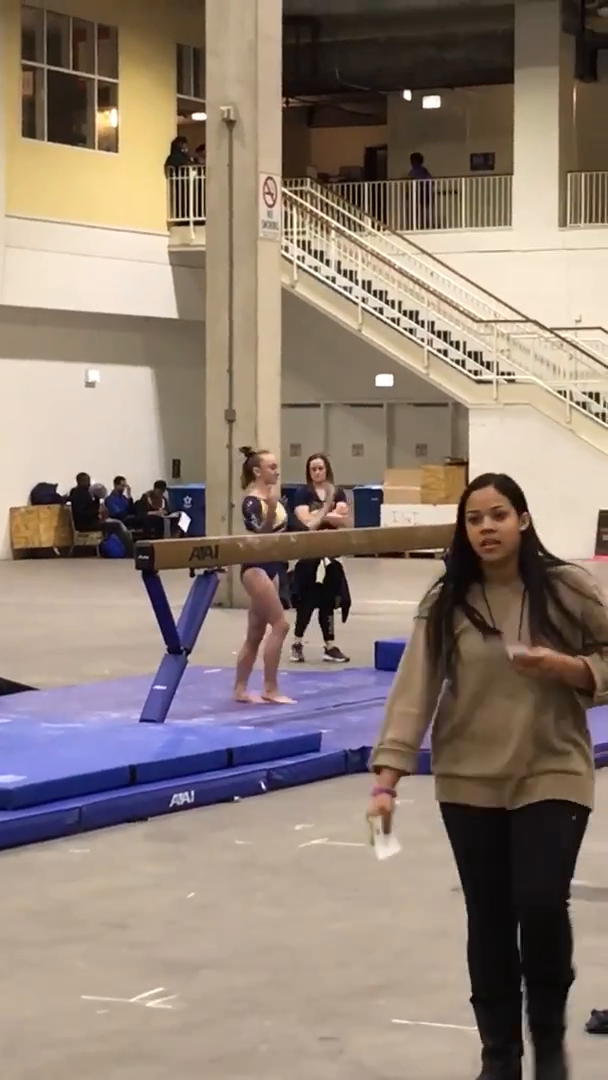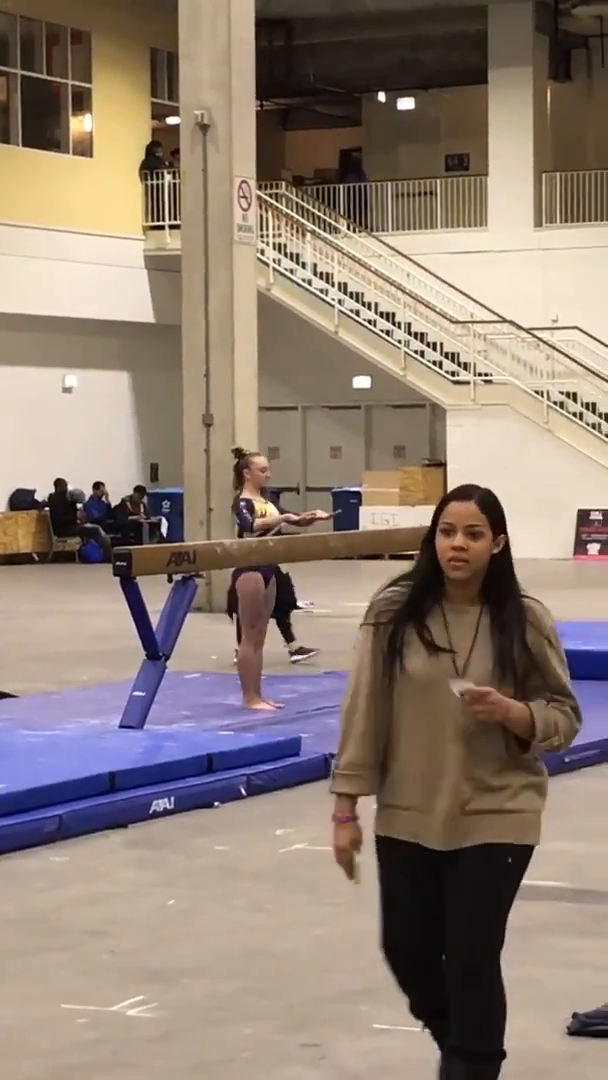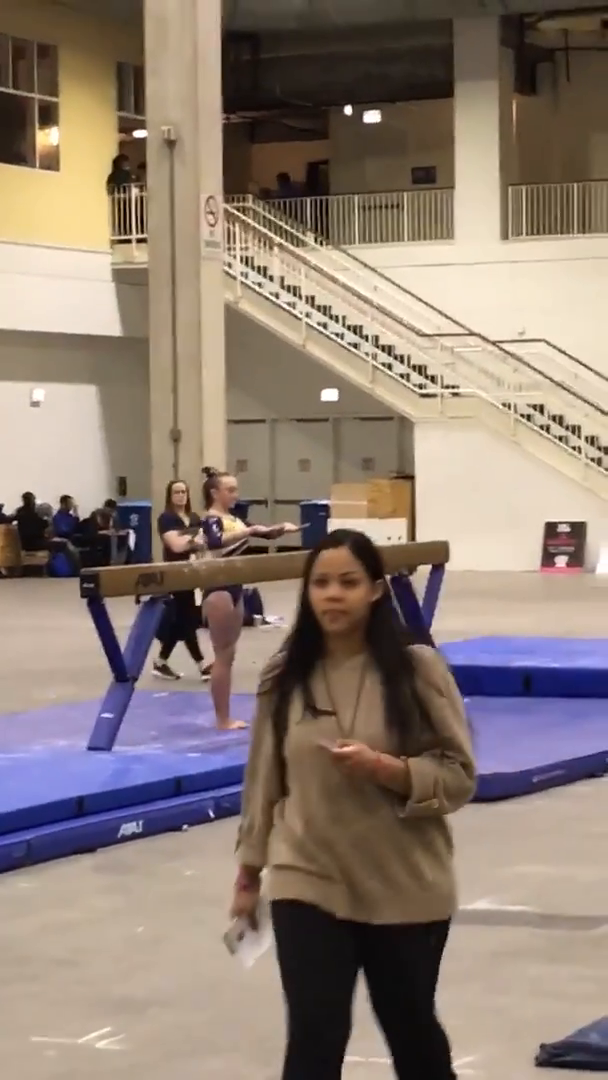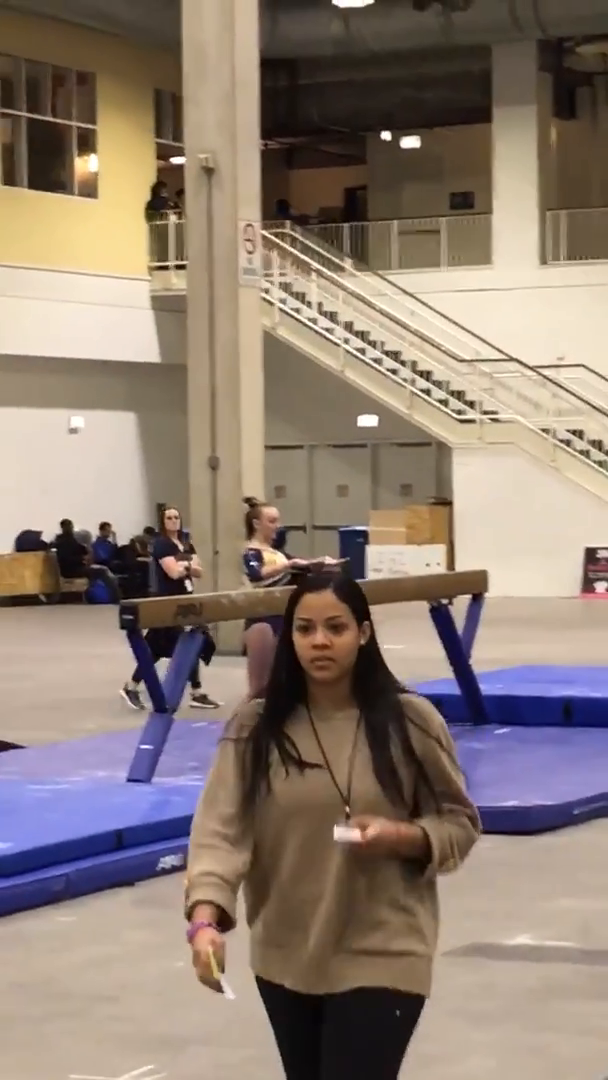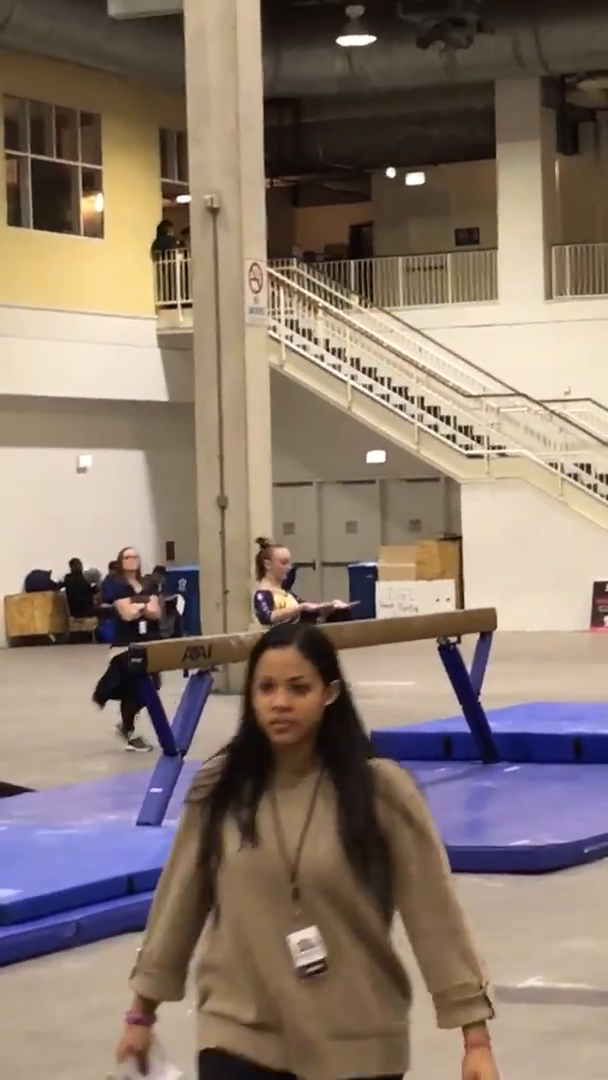
dt=0.5s
person 1, frame 1
right shoulder: (445, 603)
right elbow: (414, 692)
right wrist: (387, 777)
left hip: (553, 773)
right hip: (470, 781)
left knee: (541, 904)
right knee: (488, 919)
left ankle: (549, 1031)
person 1, frame 2
left shoulder: (526, 619)
right shoulder: (393, 611)
left elbow: (565, 719)
right elbow: (365, 713)
left wrist: (512, 713)
right wrist: (345, 806)
left hip: (495, 817)
right hip: (407, 814)
left knee: (472, 959)
right knee: (405, 947)
person 1, frame 3
left shoulder: (418, 668)
right shoulder: (284, 675)
left elbow: (459, 776)
right elbow: (266, 780)
left wrist: (381, 766)
right wrist: (248, 875)
left hip: (406, 889)
right hip: (306, 883)
left knee: (409, 1025)
person 1, frame 4
left shoulder: (411, 723)
right shoulder: (255, 728)
left elbow: (460, 823)
right elbow: (218, 832)
left wrist: (405, 835)
right wrist: (205, 918)
left hip: (382, 958)
right hip: (286, 958)
person 1, frame 5
left shoulder: (382, 790)
right shoulder: (218, 787)
left elbow: (436, 914)
right elbow: (178, 902)
left wrist: (475, 1034)
right wrist: (143, 1009)
left hip: (357, 1042)
right hip: (238, 1035)
